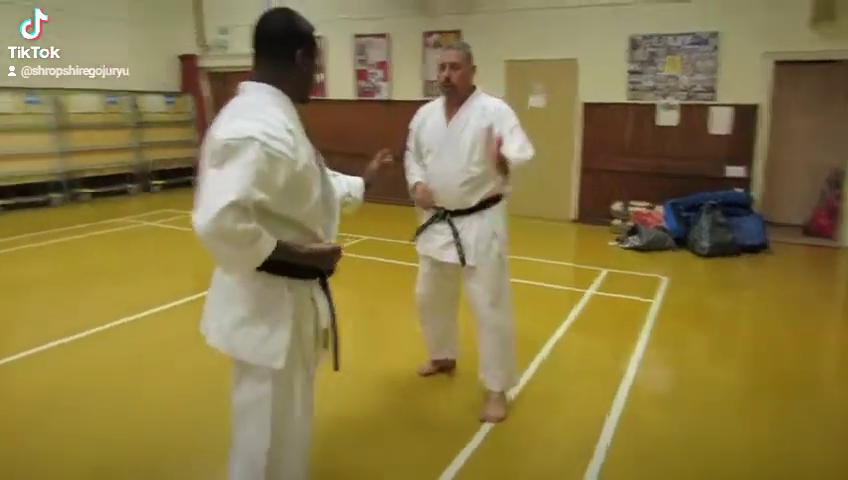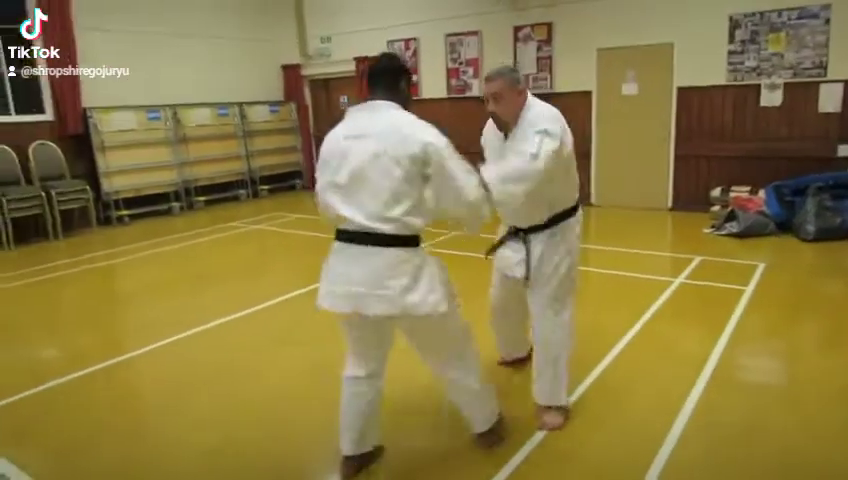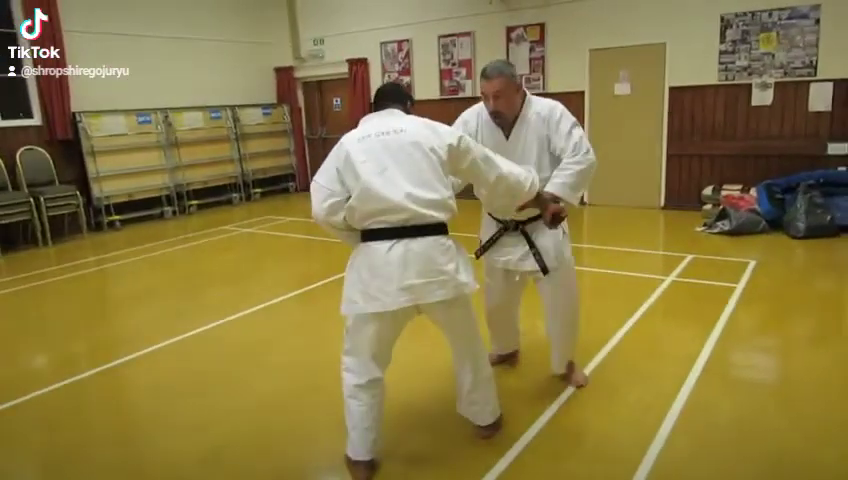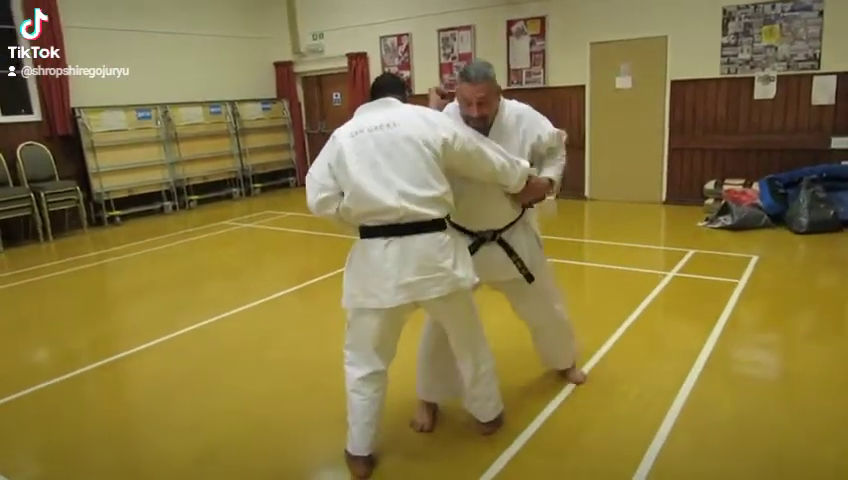
dt=0.5s
person 1, frame 1
left shoulder: (265, 116)
right shoulder: (259, 128)
left elbow: (311, 186)
right elbow: (219, 223)
left wrist: (362, 181)
right wrist: (299, 257)
left hip: (272, 293)
right hip: (272, 300)
left knee: (280, 419)
right knee: (270, 440)
person 1, frame 2
left shoulder: (336, 135)
right shoulder: (418, 133)
left elbow: (326, 194)
right elbow: (467, 198)
right wrist: (480, 218)
left hip: (349, 262)
right hip: (400, 267)
left knee: (363, 365)
right knee: (453, 353)
right ankle: (486, 426)
person 1, frame 3
left shoulder: (349, 143)
right shoulder: (436, 132)
left elbow: (325, 209)
right elbow: (497, 173)
right wrist: (544, 201)
left hip: (377, 262)
right hip: (433, 254)
left knee: (362, 364)
right knee: (467, 343)
right ankle: (485, 418)
person 1, frame 4
left shoulder: (344, 135)
right shoulder: (430, 121)
left elbow: (320, 200)
right elbow: (489, 161)
right wrist: (526, 182)
left hip: (377, 257)
right hip: (433, 249)
left knee: (365, 358)
right knee: (468, 339)
right ankle: (488, 414)
person 2, frame 1
left shoulder: (494, 111)
right shoulder: (425, 114)
left elbow: (523, 153)
right elbow: (413, 157)
left wrist: (502, 161)
right wrist: (417, 185)
left hip: (480, 222)
right hip: (437, 221)
left knee: (490, 306)
right knee: (431, 296)
left ankle: (497, 388)
right ankle: (443, 356)
person 2, frame 2
left shoulder: (546, 120)
right shoulder: (493, 128)
left elbow: (532, 168)
left wrist: (481, 179)
right wrist: (485, 185)
left hip: (553, 232)
right hip: (516, 233)
left knee: (549, 314)
right knee: (503, 301)
left ankle: (552, 400)
right ankle: (518, 351)
person 2, frame 3
left shoulder: (550, 114)
right shoulder: (471, 120)
left elbow: (582, 158)
left wrist: (551, 196)
left hip: (544, 226)
right hip: (499, 227)
left knee: (561, 298)
right knee: (497, 300)
left ankle: (565, 362)
right ankle: (506, 349)
person 2, frame 4
left shoulder: (523, 118)
left elbow: (554, 145)
left wrist: (548, 178)
left hip: (513, 235)
left knee: (543, 305)
right knee: (442, 320)
left ankle: (564, 360)
right ankle: (429, 398)
